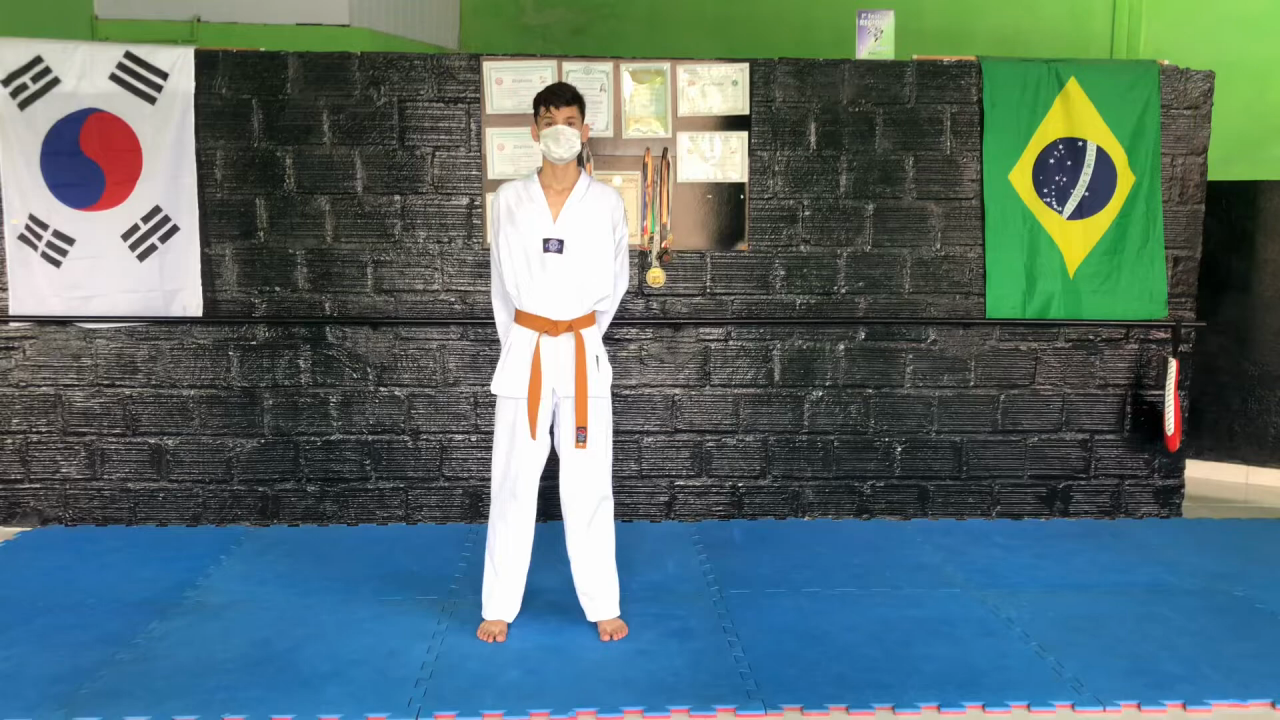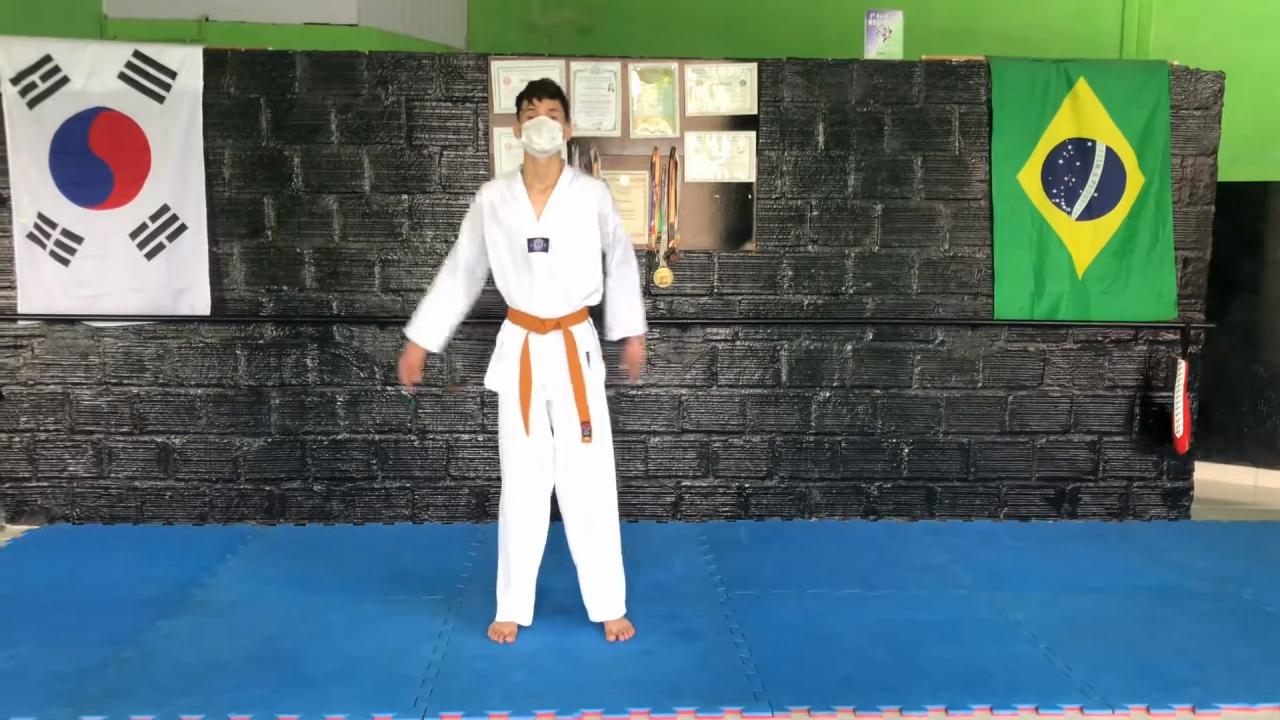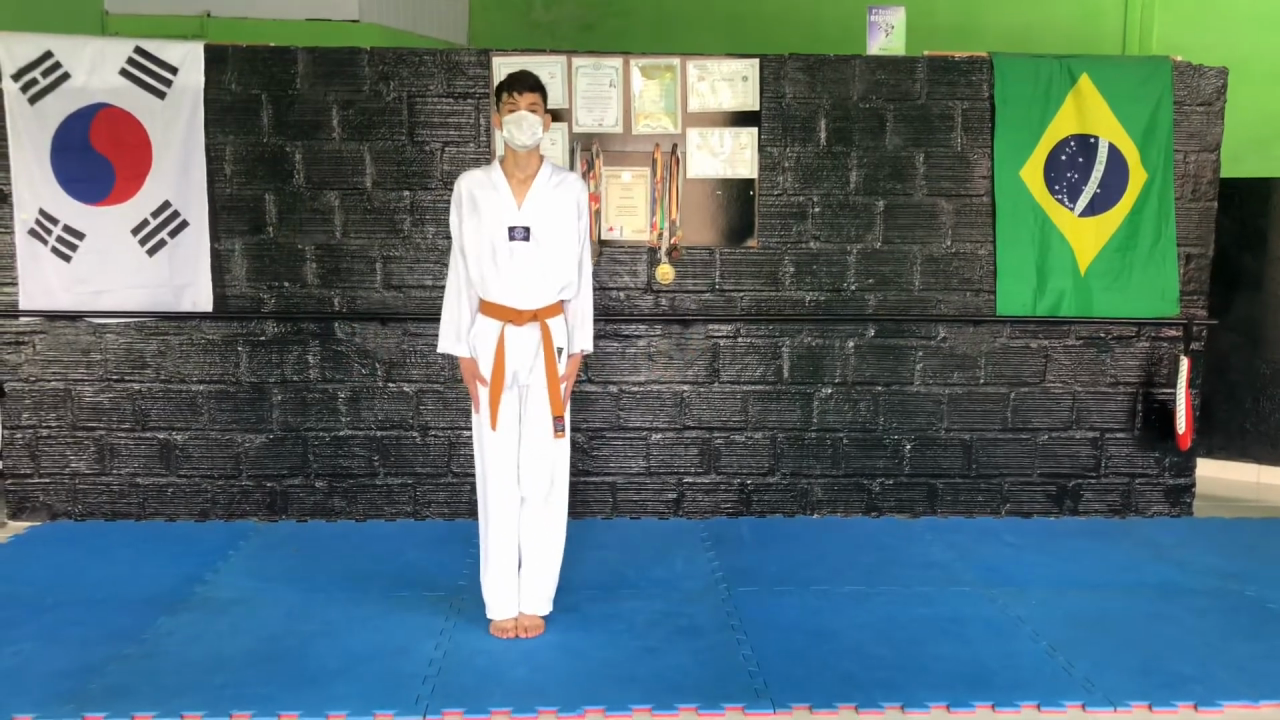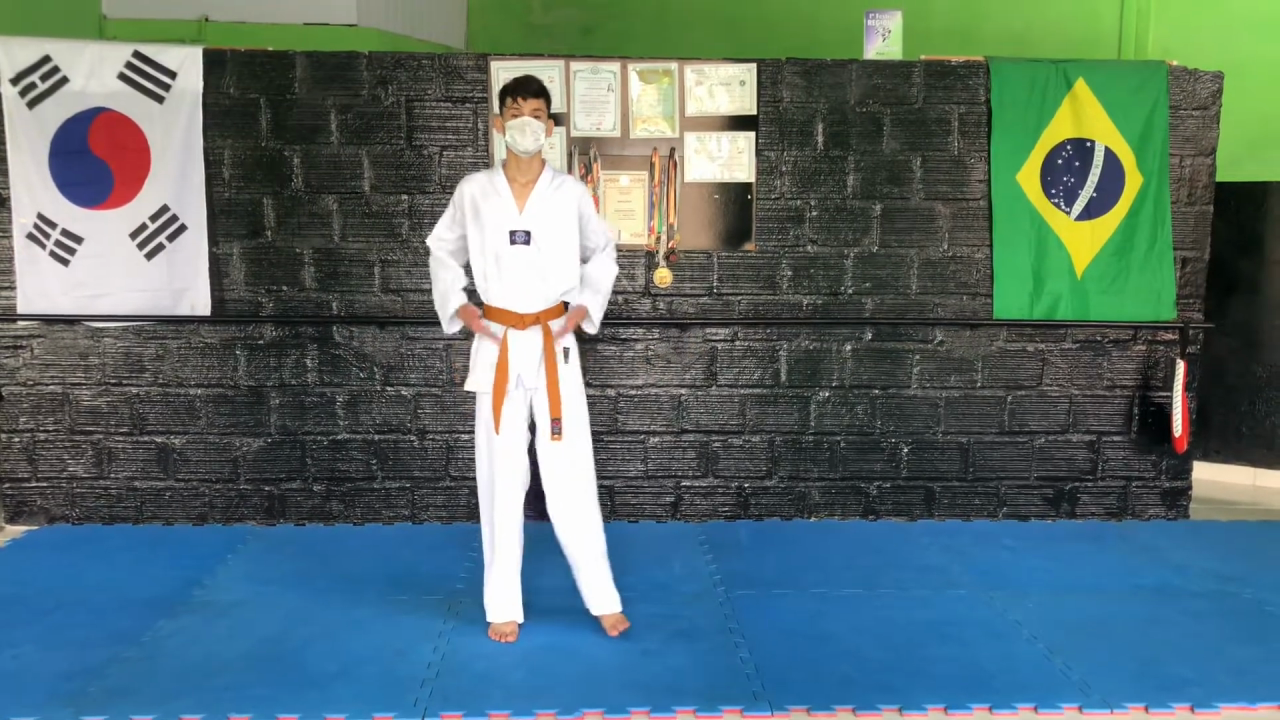
dt=1s
person 1, frame 1
left shoulder: (605, 201)
right shoulder: (509, 199)
left elbow: (616, 281)
right elbow: (501, 283)
left wrist: (580, 336)
right wrist: (522, 342)
left hip: (582, 352)
right hip: (525, 352)
left knee: (588, 483)
right knee: (513, 482)
left ankle: (602, 605)
right ankle: (499, 606)
person 1, frame 2
left shoulder: (592, 194)
right shoulder: (493, 197)
left elbow: (620, 261)
right elbow: (460, 271)
left wrist: (631, 331)
right wrist: (420, 338)
left hip: (574, 345)
right hip: (520, 347)
left knee: (590, 481)
right knee: (522, 483)
left ankle: (608, 606)
right ankle: (512, 606)
person 1, frame 3
left shoulder: (569, 188)
right shoulder: (471, 187)
left elbow: (580, 273)
right elbow: (461, 272)
left wrist: (577, 350)
right wrist: (462, 351)
left hip: (549, 339)
right hip: (491, 339)
left knee: (544, 476)
right knee: (497, 476)
left ankle: (534, 601)
right ankle: (501, 603)
person 1, frame 4
left shoulder: (572, 192)
right shoulder: (473, 191)
left elbow: (602, 257)
right elbow: (441, 254)
left wrist: (584, 309)
right wrist: (460, 309)
left hip: (554, 342)
right hip: (496, 344)
left knee: (571, 476)
right knee: (500, 479)
left ankle: (603, 598)
right ankle: (503, 606)
